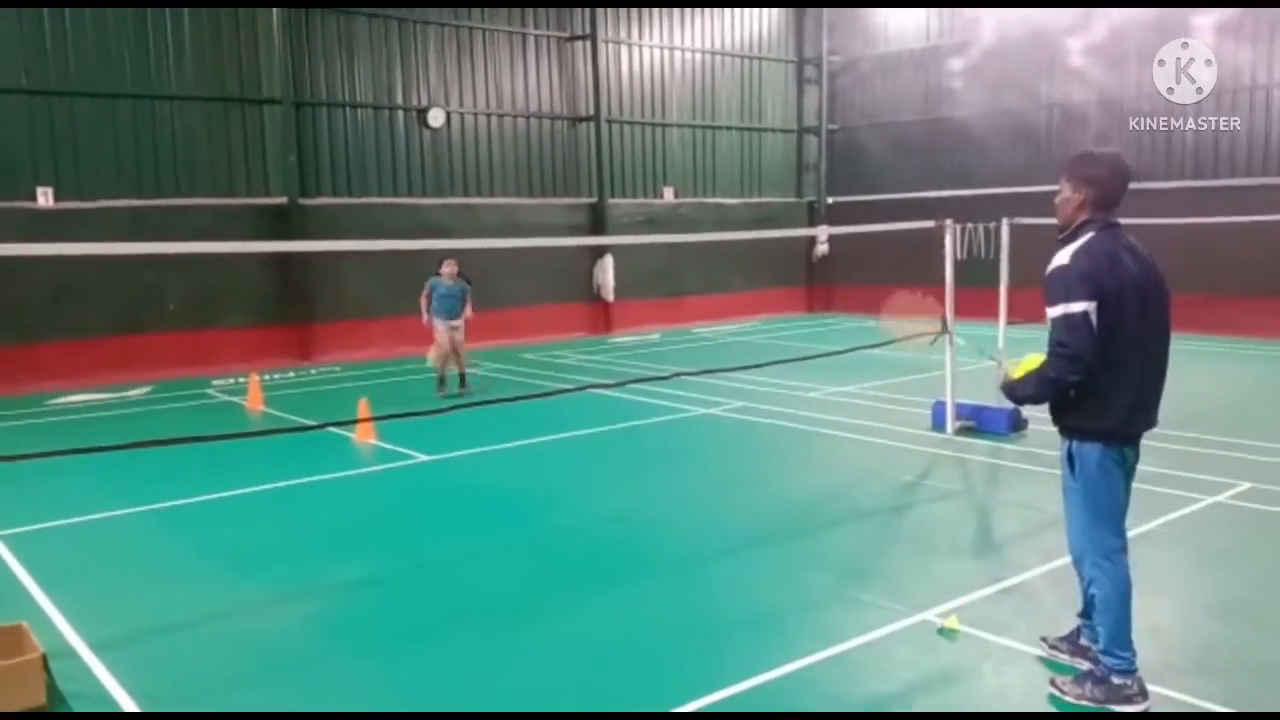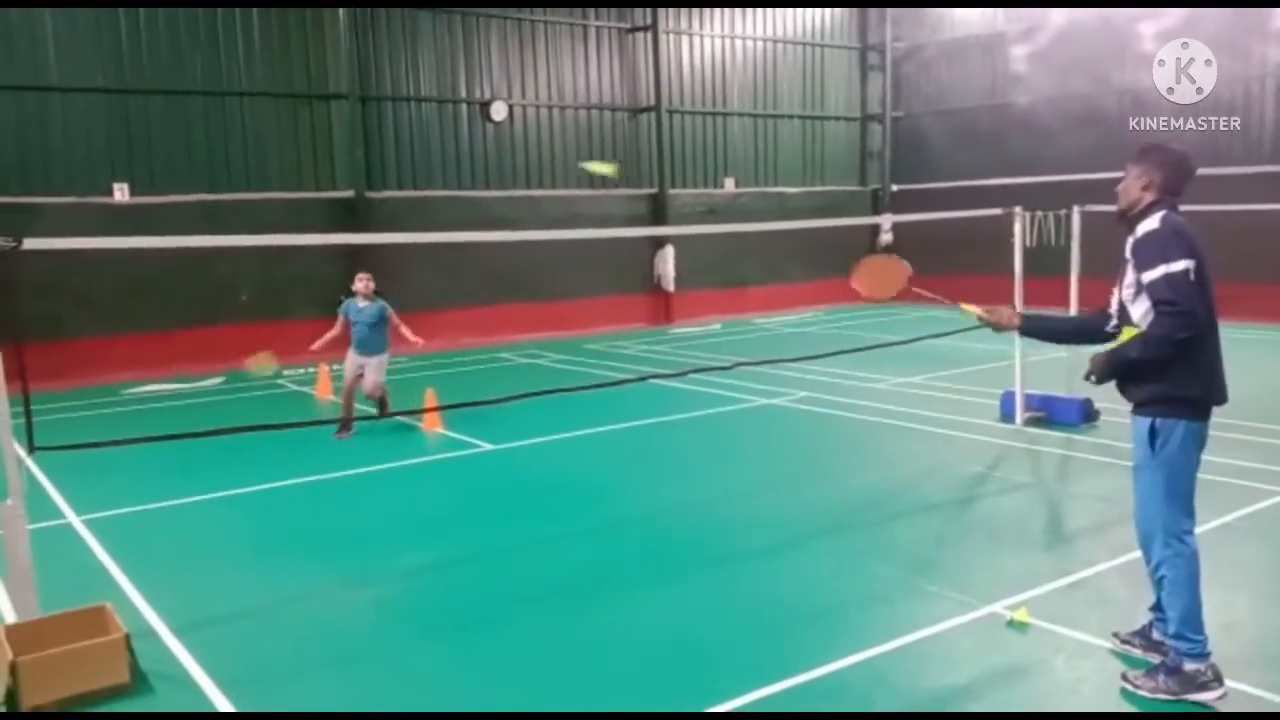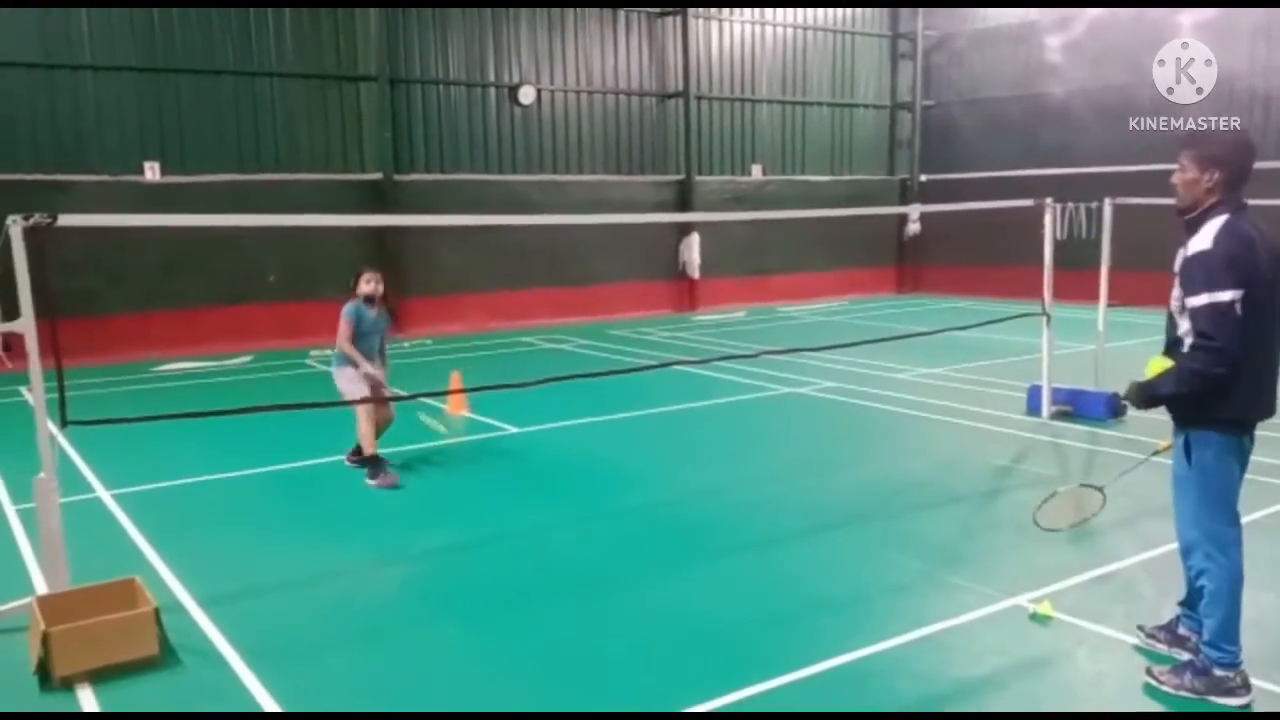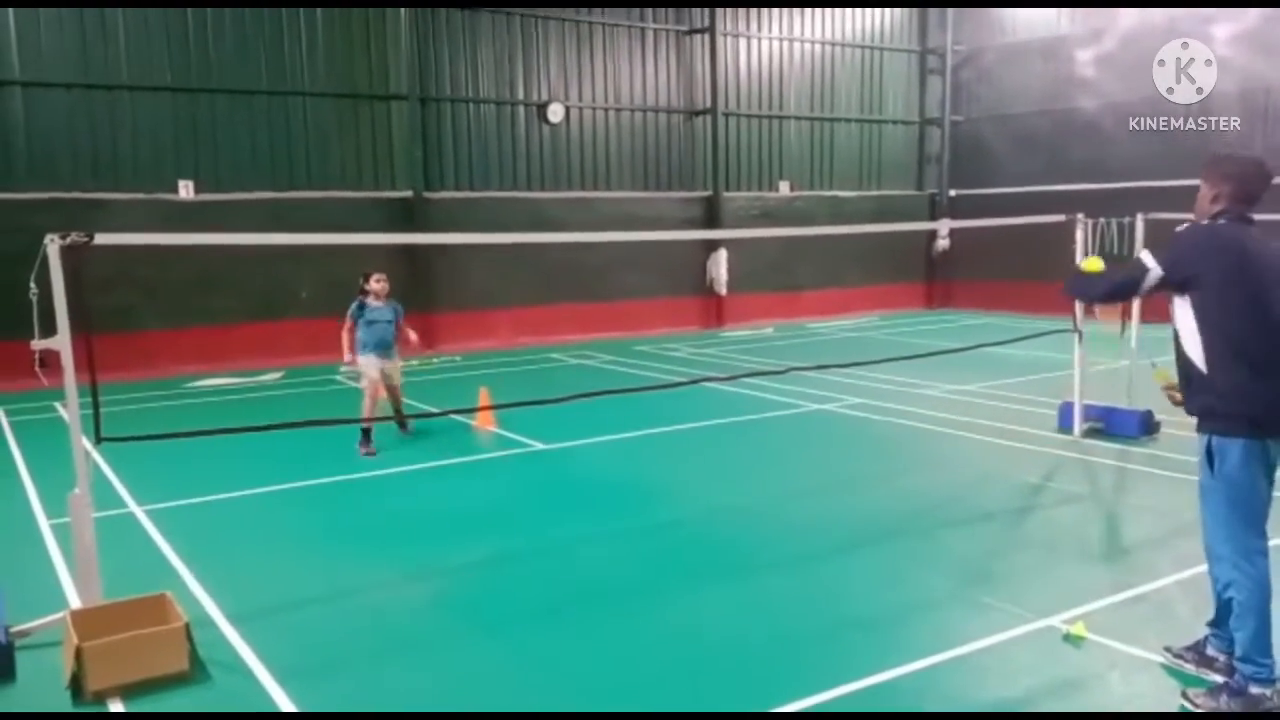
dt=1s
person 1, frame 1
left shoulder: (1074, 264)
right shoulder: (1137, 256)
left elbow: (1071, 361)
right elbow: (1132, 344)
left wrist: (1020, 388)
left hip: (1094, 428)
right hip: (1129, 417)
left knee: (1099, 546)
right knee: (1098, 540)
left ankle: (1118, 676)
right ankle: (1093, 636)
person 1, frame 2
left shoulder: (1159, 234)
right shoulder: (1152, 238)
left elbow: (1178, 322)
right elbow: (1112, 323)
left wrist: (1115, 361)
right wrist: (1025, 322)
left hip: (1170, 405)
right hip: (1167, 402)
left knee: (1166, 529)
right knee: (1159, 525)
left ankle: (1192, 664)
right ankle: (1167, 627)
person 1, frame 3
left shoulder: (1212, 247)
left elbow: (1210, 352)
left wrist: (1153, 391)
left hip: (1212, 414)
right hip: (1231, 406)
left knee: (1209, 533)
right knee: (1202, 527)
left ankle: (1219, 666)
right ankle: (1194, 624)
person 1, frame 4
left shoulder: (1201, 243)
left elbow: (1120, 284)
left wrist: (1080, 282)
right wrist: (1197, 387)
left hip: (1234, 422)
right knee: (1234, 541)
right ankle: (1224, 645)
person 2, frame 1
left shoulder: (462, 284)
right shoulder: (434, 282)
left elbow: (467, 299)
right elbow: (424, 297)
left wrist: (468, 311)
right wrist: (425, 314)
left hip: (456, 321)
right hip: (439, 321)
left knee: (458, 350)
right knee: (445, 350)
left ankle: (462, 379)
right ankle: (441, 379)
person 2, frame 2
left shoulder: (381, 306)
right shoulder: (348, 305)
left elbow: (399, 325)
right elbow: (338, 328)
left wrist: (412, 338)
right wrist: (320, 343)
left hip: (377, 355)
right hip: (356, 353)
left knee: (371, 391)
right knee: (347, 389)
left ankle: (381, 394)
right ankle: (346, 424)
person 2, frame 3
left shoulder: (384, 313)
right shoulder: (353, 309)
right elbow: (343, 343)
left wrist: (383, 372)
right wrist: (364, 365)
left hip: (372, 369)
right hip: (348, 368)
left knee: (387, 415)
right knee: (366, 411)
left ankle: (359, 453)
right ankle: (374, 469)
person 2, frame 4
left shoulder: (394, 306)
right shoulder: (359, 306)
left elbow: (402, 326)
right elbow: (347, 329)
left wrist: (411, 334)
right wrist: (347, 351)
left hip: (390, 357)
right hip: (367, 356)
left knee: (395, 393)
right knee: (372, 390)
left ankle: (398, 412)
right ankle: (365, 437)
